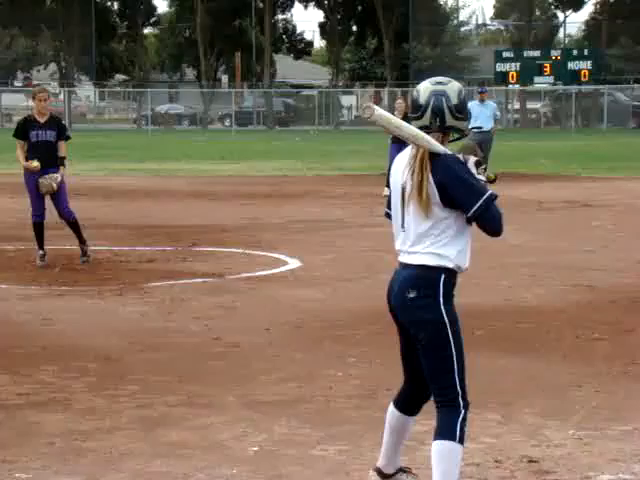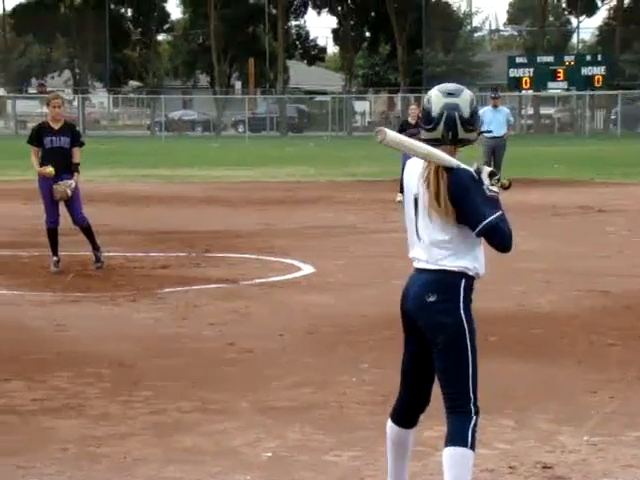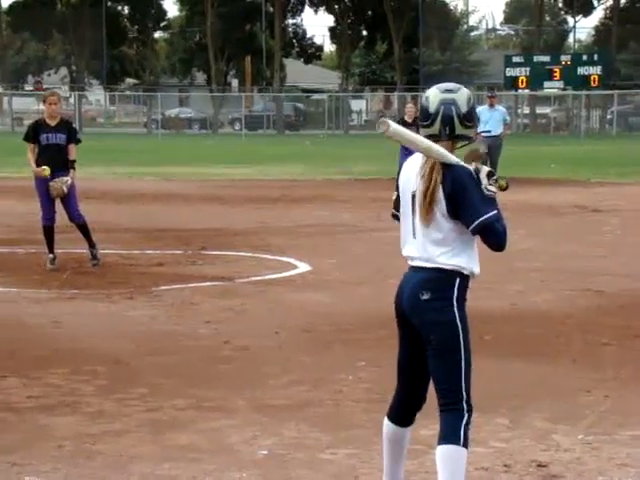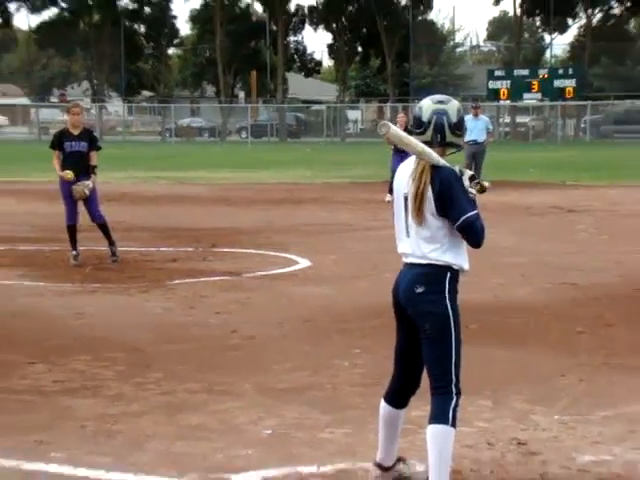
dt=0.3s
person 1, frame 1
left shoulder: (401, 160)
right shoulder: (448, 166)
right elbow: (494, 224)
right wrist: (476, 179)
left hip: (403, 283)
right hip: (429, 289)
left knee: (417, 385)
right knee: (452, 403)
person 1, frame 2
left shoulder: (413, 167)
right shoulder: (458, 178)
right elbow: (502, 241)
right wrist: (488, 192)
left hip: (416, 289)
right hip: (447, 295)
left knee: (411, 395)
right knee: (462, 409)
person 1, frame 3
left shoulder: (411, 166)
right shoulder: (457, 174)
right elbow: (497, 238)
right wrist: (487, 191)
left hip: (410, 288)
right hip: (442, 293)
left knee: (407, 395)
right knee: (456, 406)
person 1, frame 4
left shoulder: (404, 170)
right shoulder: (445, 176)
right elbow: (475, 237)
right wrist: (469, 193)
left hip: (406, 281)
right hip: (435, 287)
left knee: (403, 378)
right knee: (445, 391)
person 2, frame 1
left shoulder: (57, 122)
right shoulder: (25, 122)
left elbow: (62, 148)
right elbow: (19, 148)
left wrist: (61, 169)
right wrist: (23, 163)
left hip: (53, 171)
right hip: (33, 173)
left knee: (64, 210)
right knee: (37, 211)
person 2, frame 2
left shoulder: (71, 129)
right shoulder: (40, 129)
left elbow: (76, 154)
right elbow: (34, 154)
left wrist: (75, 175)
right wrist: (38, 169)
left hip: (67, 177)
right hip: (47, 178)
left knee: (78, 216)
right knee: (51, 218)
person 2, frame 3
left shoulder: (68, 126)
right shoulder: (36, 126)
left elbow: (72, 151)
right elbow: (30, 151)
left wrist: (71, 172)
right wrist: (34, 168)
left hip: (63, 174)
right hip: (43, 176)
left knee: (74, 213)
right knee: (48, 215)
person 2, frame 4
left shoulder: (89, 134)
right shoulder: (60, 135)
left elbow: (93, 158)
right elbow: (55, 158)
left wrist: (92, 177)
right wrist: (59, 172)
left hip: (85, 179)
right hip: (67, 180)
left knee: (96, 214)
right knee: (71, 215)
left ankle: (112, 244)
right ankle: (74, 250)
